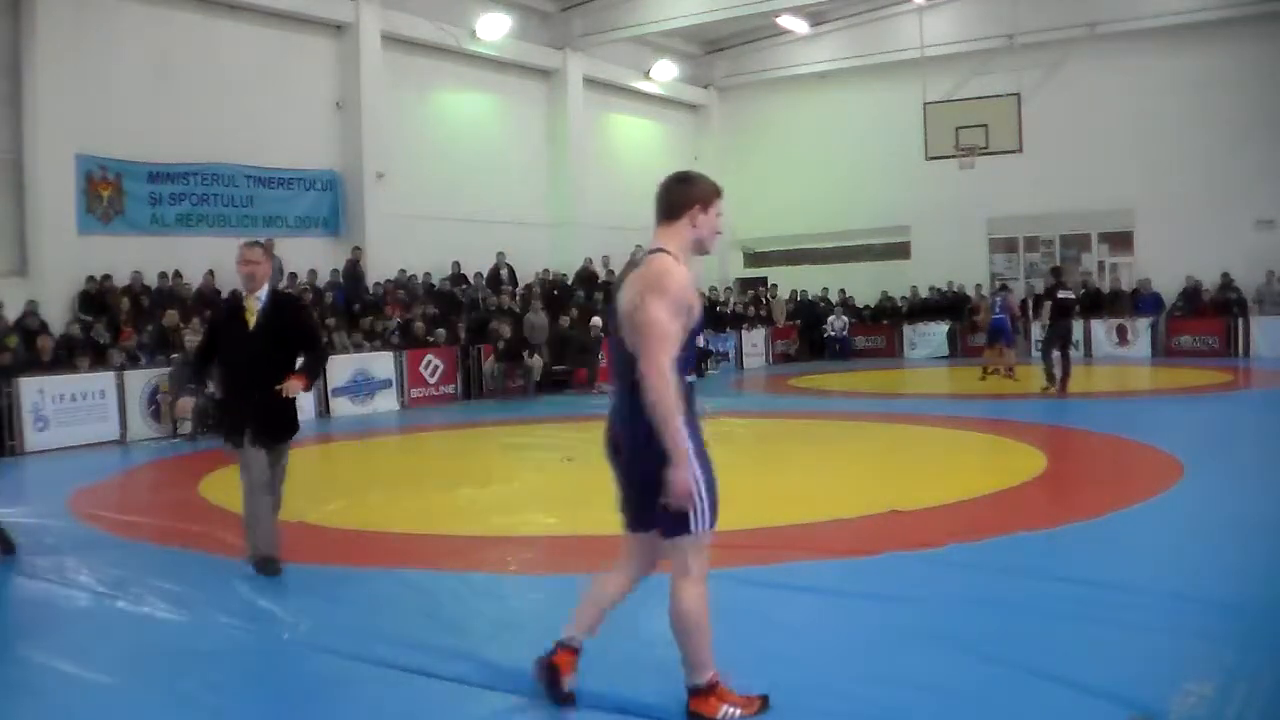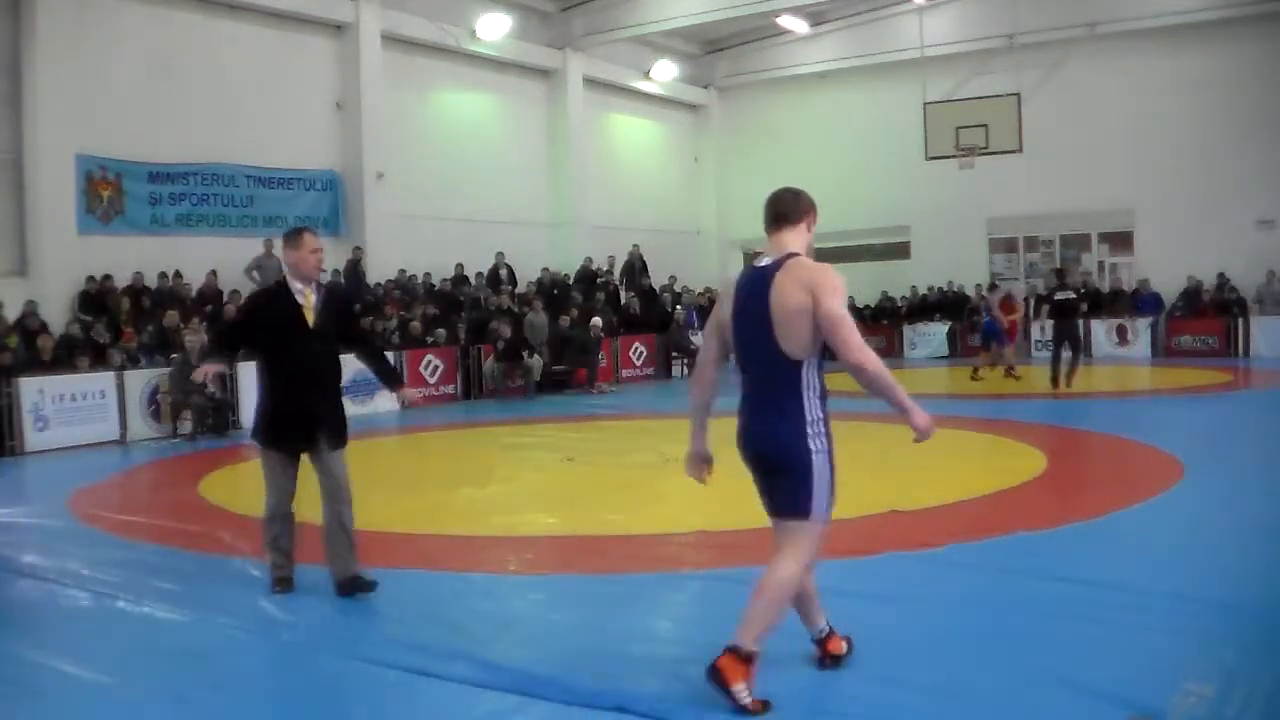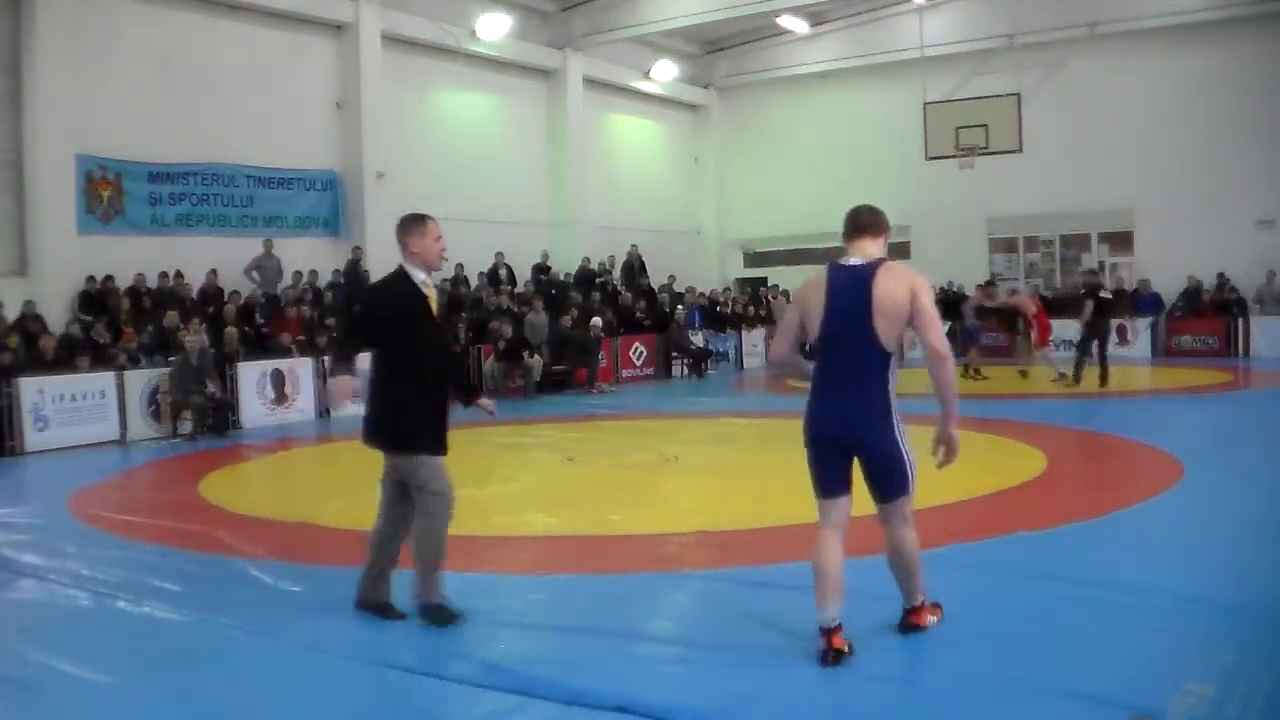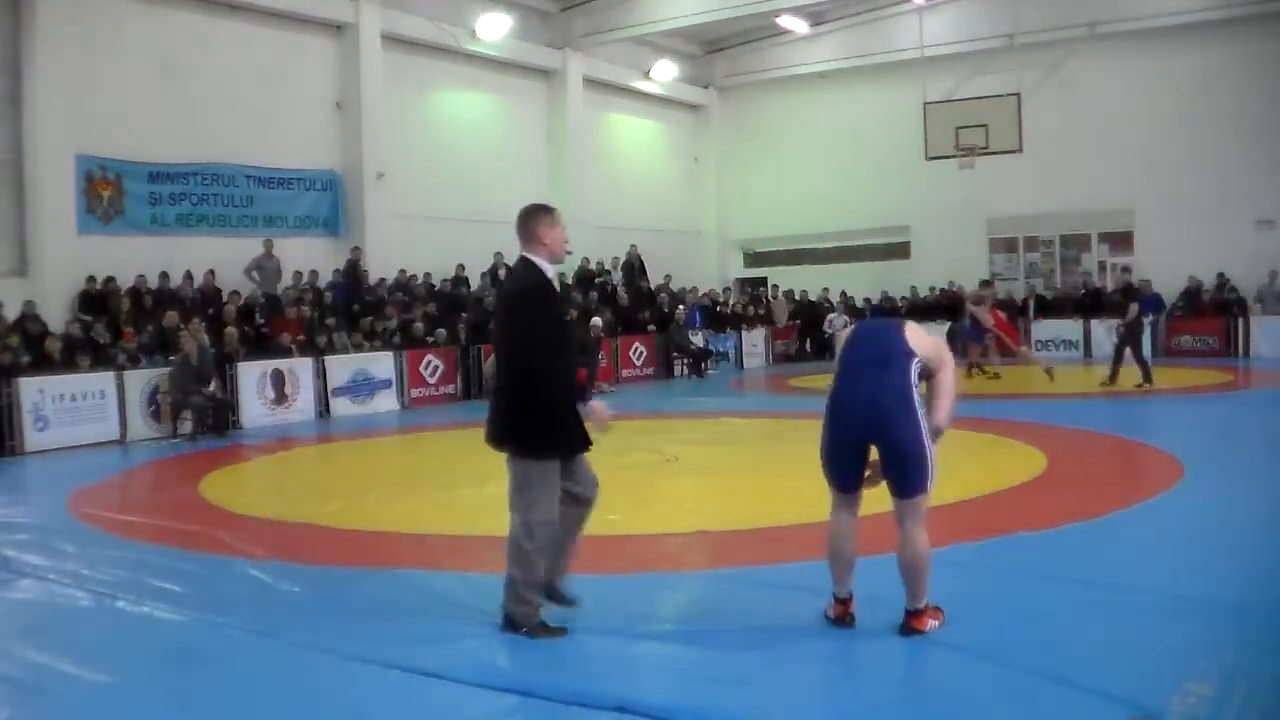
dt=0.5s
person 1, frame 1
left shoulder: (637, 272)
right shoulder: (670, 275)
right elbow: (657, 372)
right wrist: (680, 457)
left hip: (626, 433)
right hip: (661, 439)
left knee: (640, 554)
right knee: (690, 567)
left ankle: (564, 653)
person 1, frame 2
left shoulder: (739, 286)
right shoulder: (816, 277)
left elbow: (706, 370)
right elbow: (857, 358)
left wrist: (698, 439)
right wrist: (910, 409)
left hip: (754, 431)
right hip: (801, 432)
left knee: (794, 540)
right knee: (798, 551)
left ankle: (826, 638)
right ankle: (736, 659)
person 1, frame 3
left shoulder: (813, 286)
right shoulder: (906, 280)
left elbow: (779, 357)
right elbow: (939, 353)
right wrist: (949, 423)
left hip: (823, 417)
right hip: (875, 418)
left knee: (830, 526)
right knee: (897, 520)
left ankle: (832, 633)
right ankle: (916, 610)
person 1, frame 4
left shoulder: (850, 334)
right shoulder: (934, 345)
right elbow: (938, 422)
right wrist: (890, 462)
left hip: (844, 406)
right hip: (896, 406)
left knee: (843, 507)
right knee: (912, 519)
left ankle: (841, 604)
right ankle: (918, 612)
person 2, frame 1
left shoulder: (289, 307)
right shoulder: (225, 310)
left elbow: (316, 350)
right elbow: (206, 353)
left wrist: (301, 378)
right wrist: (193, 389)
left hip: (277, 411)
right hip: (240, 413)
left knee: (271, 485)
right knee: (256, 481)
left ankle: (263, 544)
right ankle: (264, 553)
person 2, frame 2
left shoulder: (337, 300)
right shoulder: (264, 303)
left elbow: (363, 344)
right elbow: (229, 338)
left wrist: (395, 382)
right wrist: (216, 360)
left hip: (326, 417)
right hip: (281, 418)
left knee: (338, 493)
right knee: (280, 500)
left ankle: (346, 574)
right ankle: (281, 569)
person 2, frame 3
left shoulder: (430, 294)
right shoulder: (387, 292)
right elbow: (351, 333)
left wrist: (471, 394)
right wrist: (341, 371)
left hip: (426, 419)
right hip: (400, 420)
left knee: (399, 509)
right knee: (436, 497)
left ankle: (372, 592)
right ankle: (429, 596)
person 2, frame 4
left shoulder: (530, 282)
right shoulder: (529, 286)
right elbow: (540, 355)
right wrist: (583, 400)
left hip: (543, 417)
right hip: (529, 420)
left knee: (581, 490)
right knee: (536, 516)
left ankle: (544, 576)
right ankle: (521, 612)
